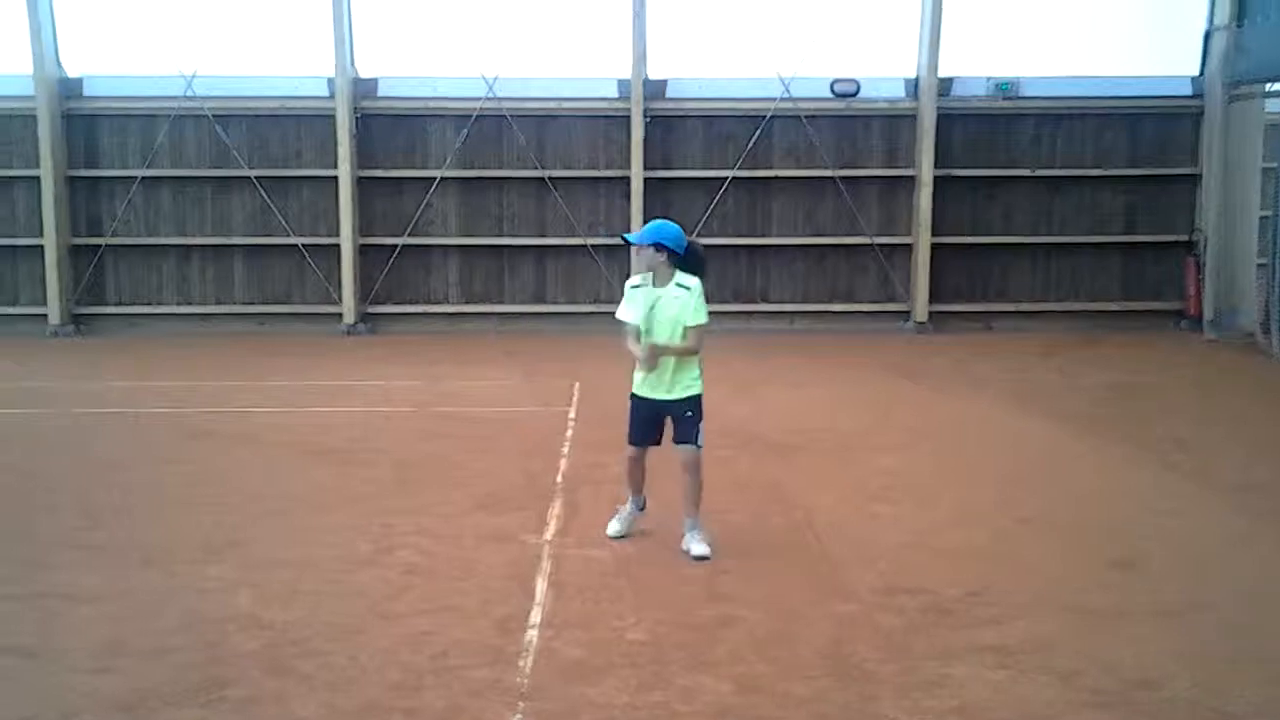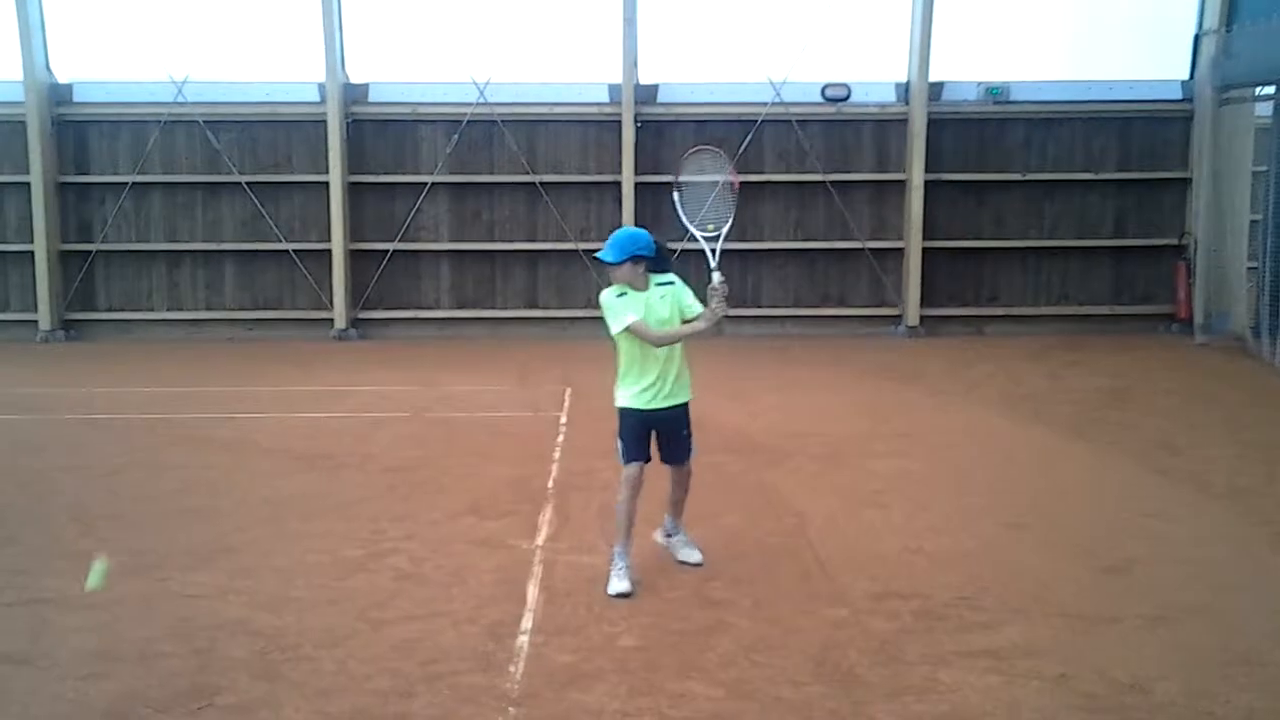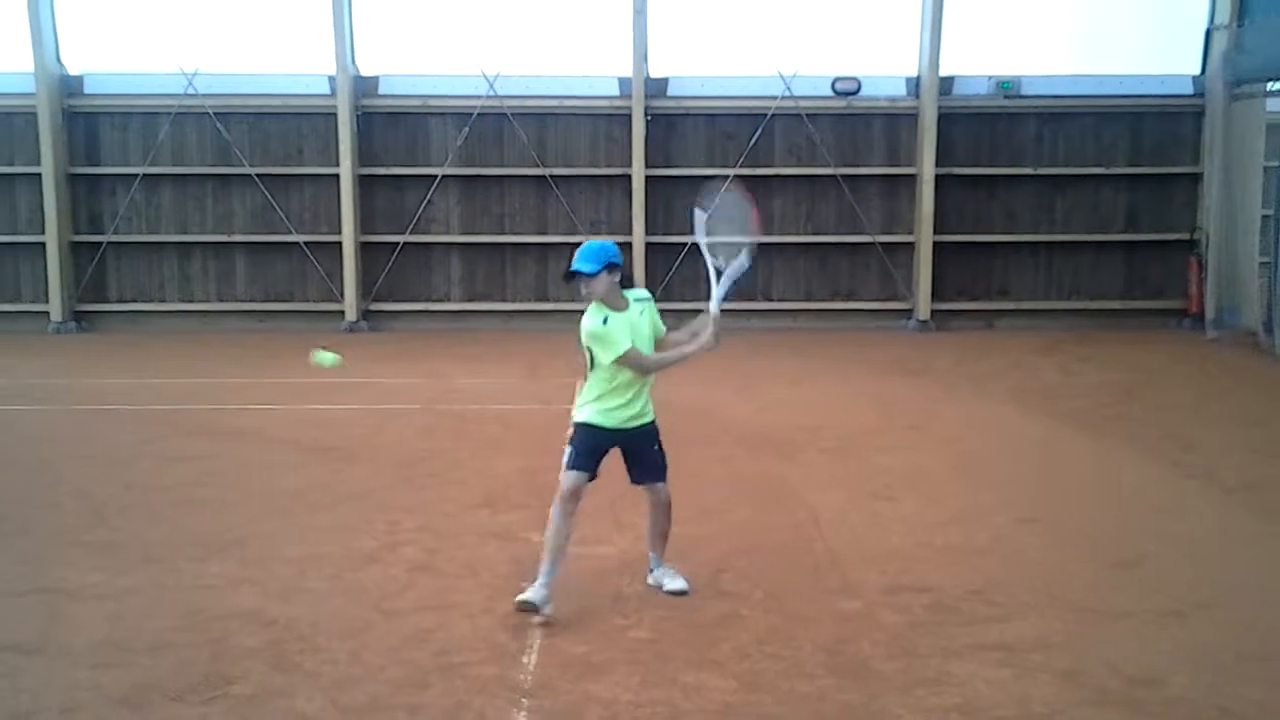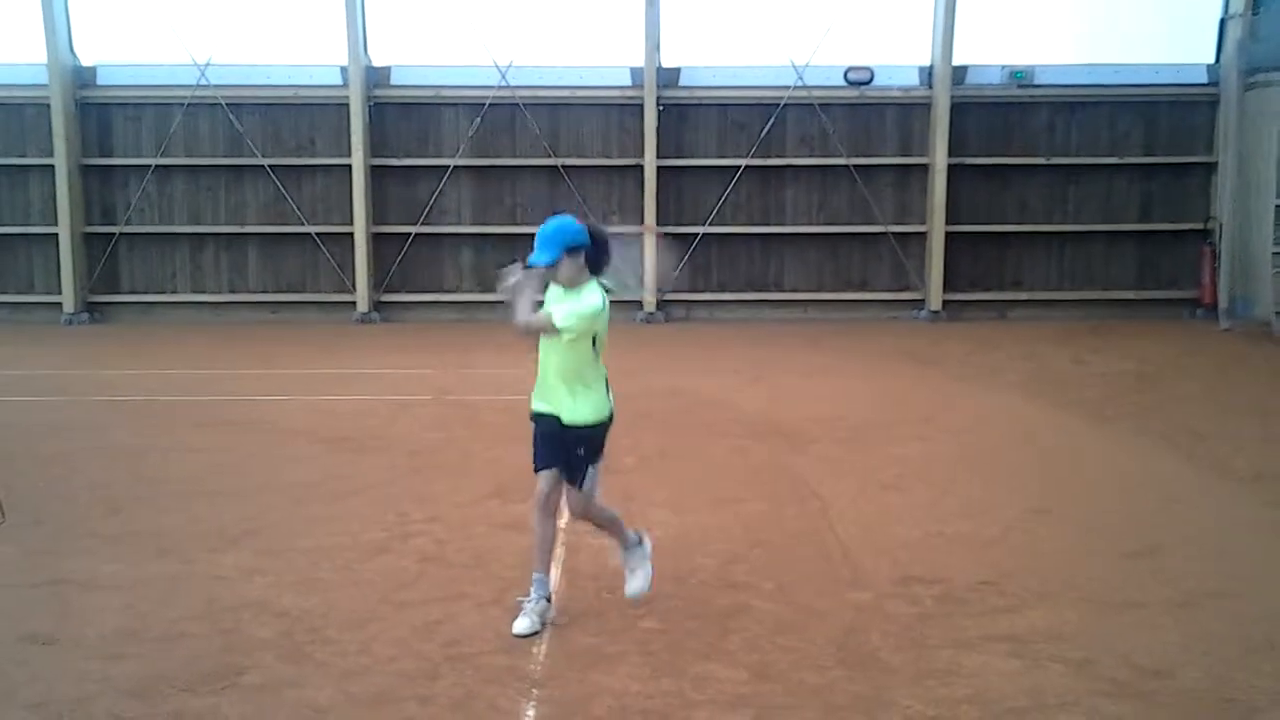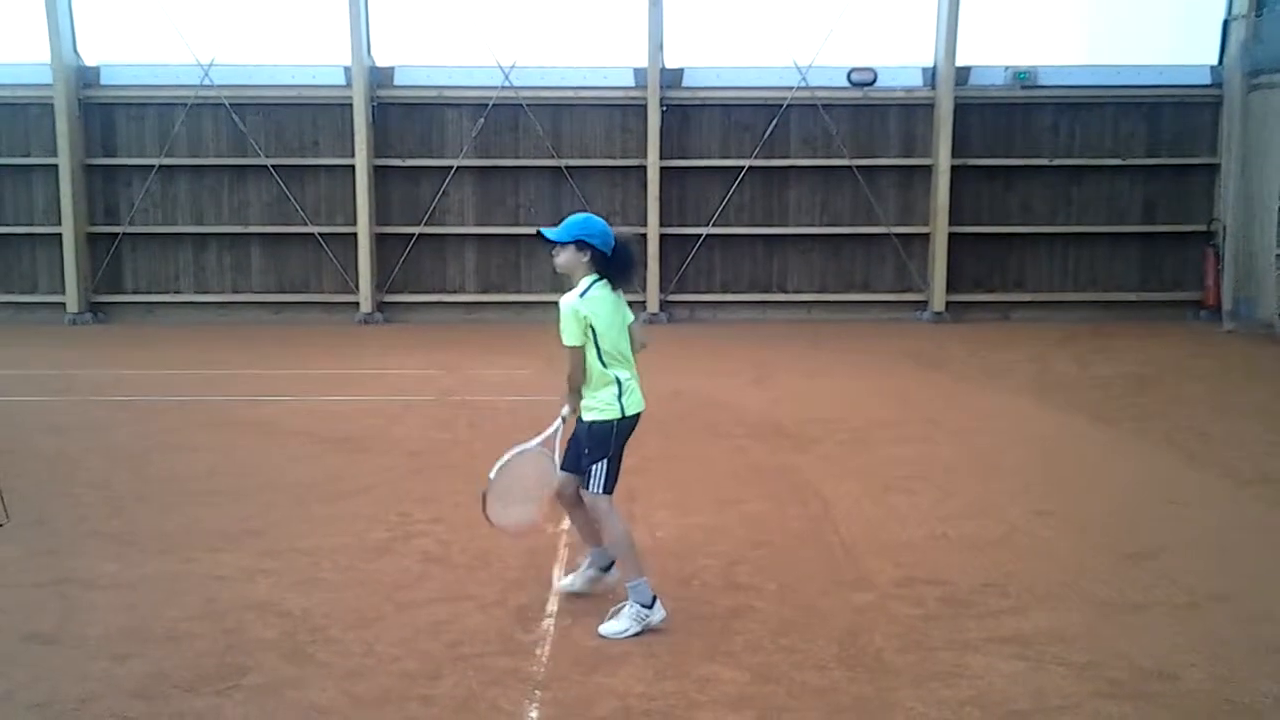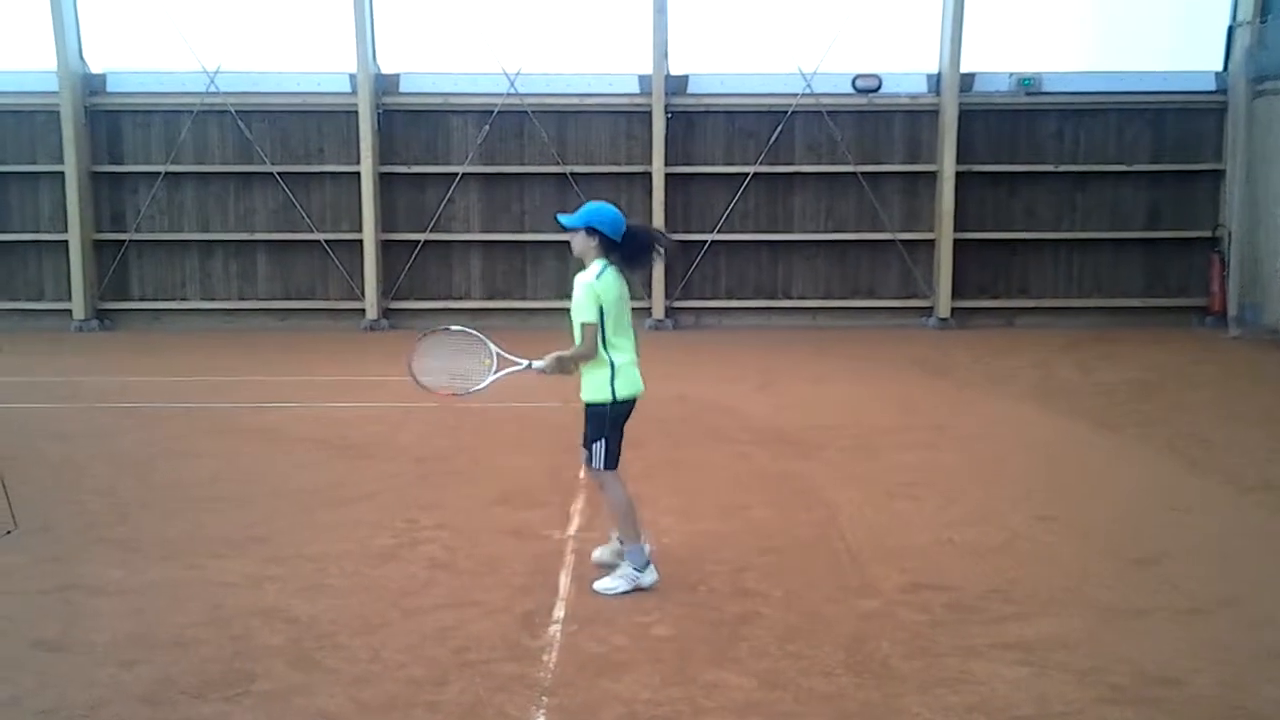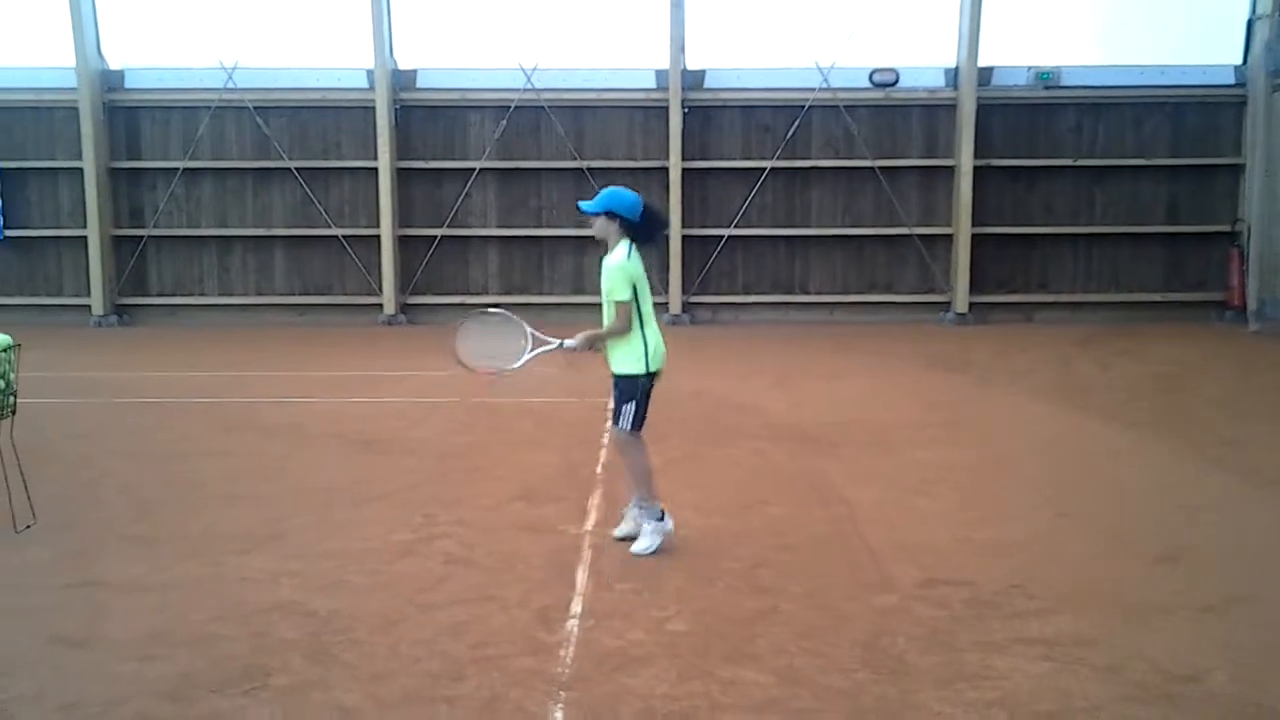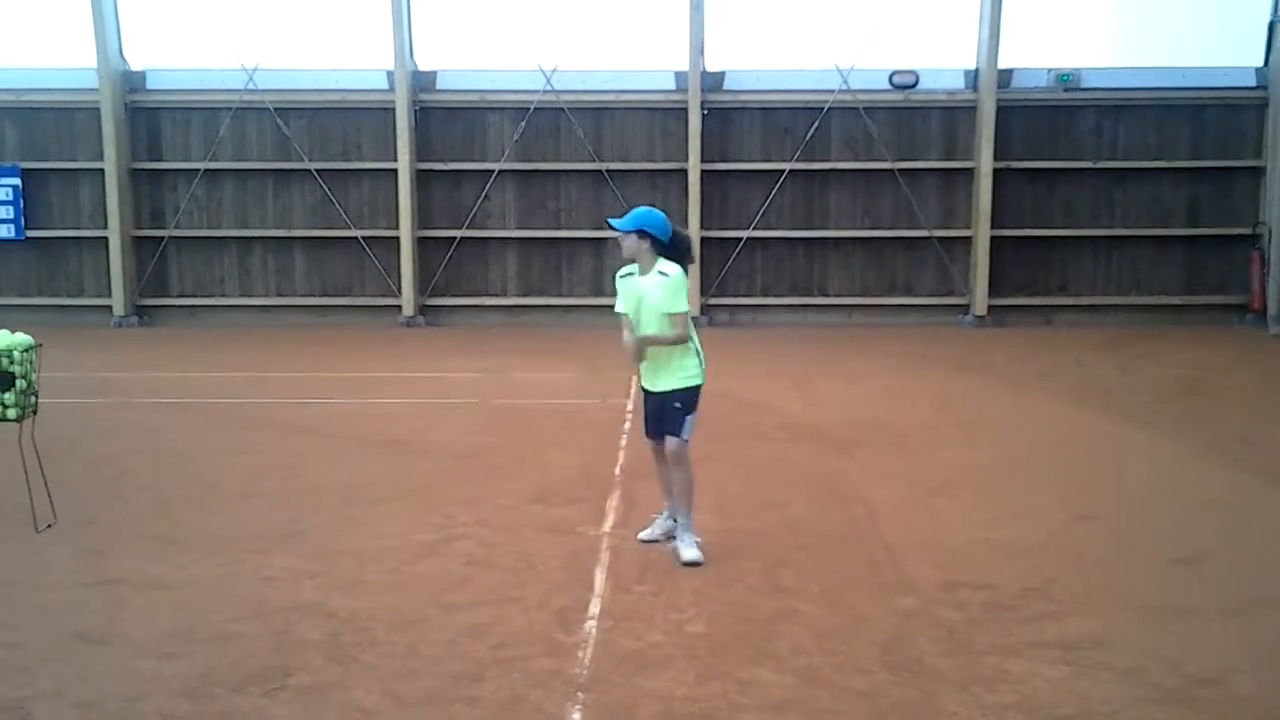
dt=0.5s
person 1, frame 1
left shoulder: (690, 288)
right shoulder: (635, 287)
left elbow: (695, 345)
right elbow: (631, 337)
left wrist: (662, 348)
right wrist: (641, 355)
left hip: (683, 390)
right hip: (645, 388)
left knee: (690, 457)
right knee: (635, 454)
left ankle: (692, 531)
right ankle: (634, 506)
person 1, frame 2
left shoulder: (672, 285)
right shoulder: (611, 299)
left elbow: (704, 323)
right elbow: (654, 338)
left wrist: (713, 308)
right wrist: (703, 323)
left hip: (674, 398)
right hip: (634, 401)
left knee: (682, 471)
right knee: (632, 477)
left ankle: (674, 530)
right ankle: (620, 562)
person 1, frame 3
left shoulder: (642, 300)
right shoulder: (594, 325)
left elbow: (660, 344)
right elbow: (646, 365)
left wrist: (697, 329)
right wrist: (697, 347)
left hip: (638, 418)
right hip: (595, 417)
left knee: (660, 496)
right knee: (568, 491)
left ankle: (658, 566)
right ankle: (542, 586)
person 1, frame 4
left shoulder: (590, 303)
right shoulder: (559, 290)
left elbow: (526, 324)
right elbow: (532, 327)
left wrist: (523, 292)
right wrist: (522, 289)
left hip: (586, 416)
right hip: (550, 409)
left knee: (580, 504)
right knee: (544, 496)
left ankle: (634, 545)
right ankle: (539, 597)
person 1, frame 5
left shoulder: (573, 303)
right shoulder: (610, 292)
left elbow: (576, 373)
right elbow: (636, 344)
left wrist: (571, 401)
left hip: (608, 411)
right hip: (599, 409)
left knee: (597, 503)
right knee: (566, 488)
left ankle: (643, 603)
right ankle: (600, 561)
person 1, frame 6
left shoulder: (587, 282)
right shoulder: (613, 276)
left elbow: (588, 348)
left wrist: (560, 359)
right wrist: (572, 360)
left hip: (606, 391)
right hip: (620, 386)
left knee: (604, 474)
right knee: (598, 466)
left ankle: (638, 565)
right ankle: (624, 540)
person 1, frame 7
left shoulder: (617, 262)
right shoulder: (622, 254)
left elbow: (622, 324)
left wrist: (590, 336)
right wrist: (597, 337)
left hip: (636, 362)
right hip: (629, 360)
left knee: (623, 438)
right knee: (627, 436)
left ankle: (654, 517)
right ankle: (640, 508)
person 1, frame 8
left shoulder: (671, 274)
right shoulder: (625, 278)
left elbow: (684, 331)
right elbow: (627, 325)
left wrist: (646, 340)
right wrist: (631, 344)
left hip: (683, 378)
right hip: (652, 379)
left knee: (674, 450)
right knee: (658, 450)
left ankle: (686, 533)
right ankle: (672, 516)
